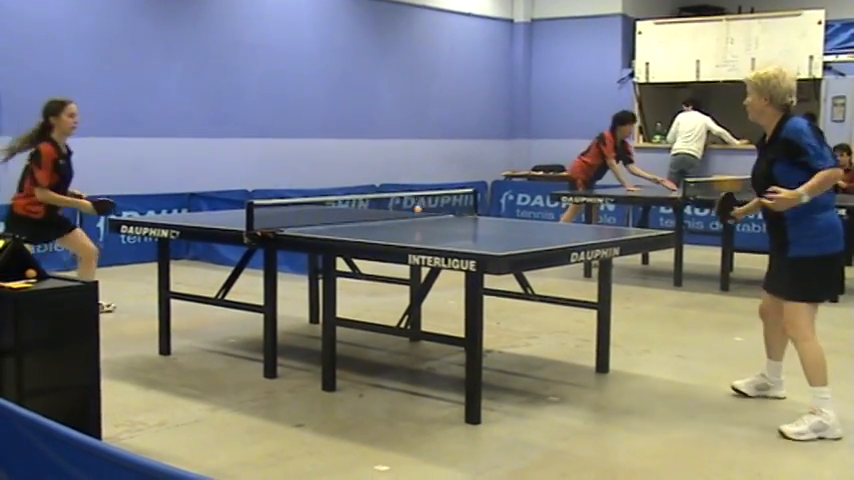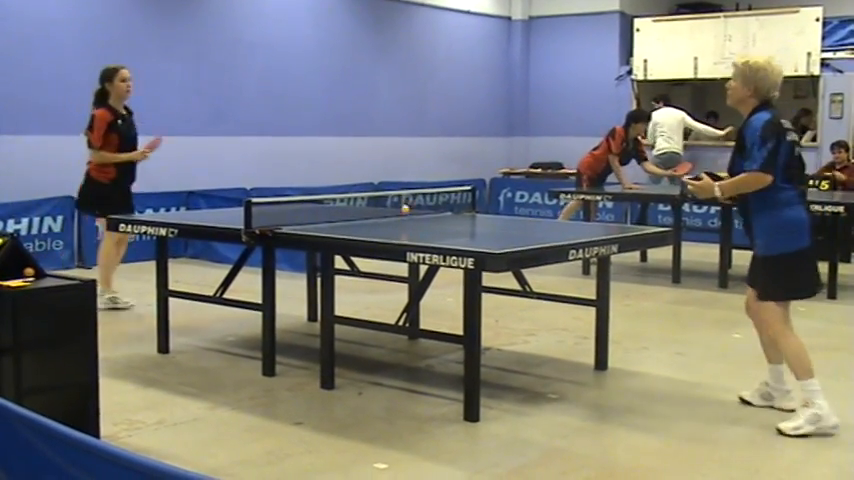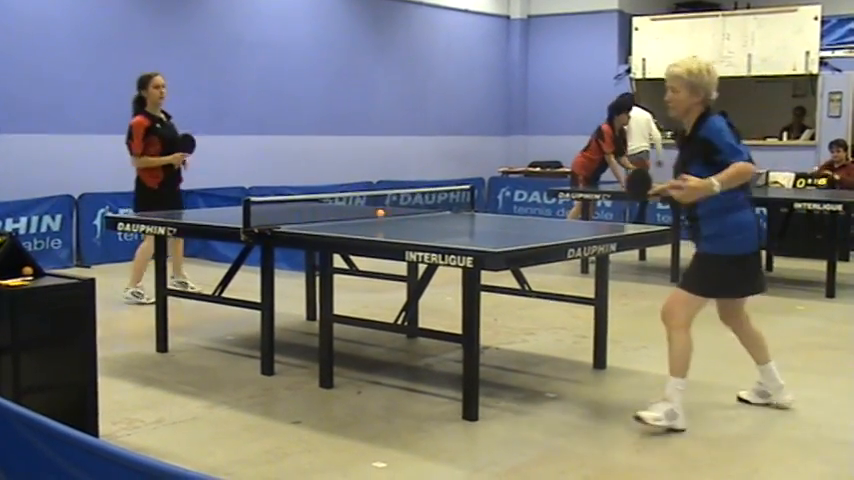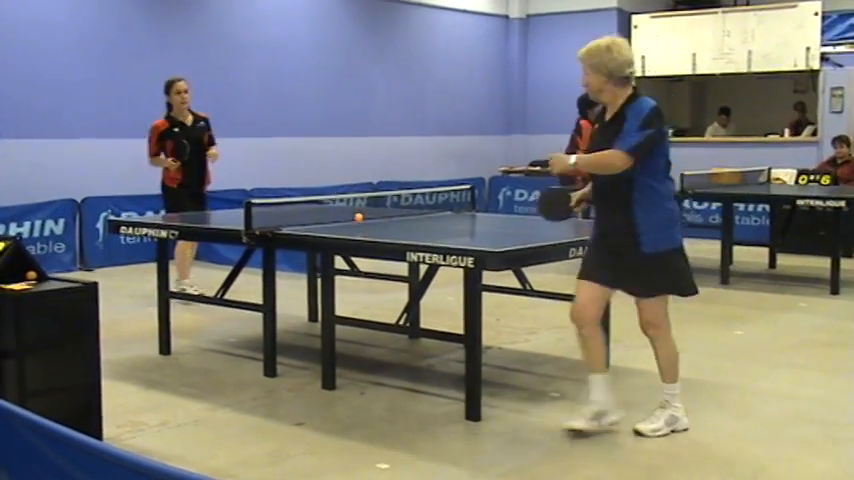
dt=0.4s
person 1, frame 1
left shoulder: (798, 130)
right shoulder: (770, 139)
left elbow: (832, 171)
left wrist: (799, 195)
right wrist: (749, 208)
left hip: (813, 240)
right hip: (790, 241)
left knee: (798, 326)
right knee: (770, 312)
left ankle: (825, 416)
right ankle: (770, 380)
person 1, frame 2
left shoulder: (759, 124)
right shoulder: (764, 124)
left elbow: (761, 177)
left wrist: (717, 189)
right wrist: (727, 187)
left hip: (778, 236)
right hip: (782, 234)
left knee: (775, 325)
right knee: (764, 313)
left ankle: (818, 410)
right ankle: (777, 386)
person 1, frame 3
left shoulder: (715, 129)
right shoulder: (691, 132)
left elbow: (745, 169)
left wrist: (709, 187)
right wrist: (668, 188)
left hip: (724, 240)
right hip: (718, 238)
left knee: (674, 314)
right knee: (734, 316)
left ankle: (672, 405)
right ankle: (772, 386)
person 1, frame 4
left shoulder: (646, 112)
right shoulder: (605, 117)
left elbow: (619, 160)
left wrist: (568, 162)
right wrist: (584, 193)
left hip: (650, 236)
right hip: (610, 235)
left knee: (652, 322)
right knee: (583, 312)
left ankle: (674, 408)
right ankle: (602, 404)
person 2, frame 1
left shoulder: (63, 149)
right shoulder: (45, 152)
right elbow: (41, 193)
left wrist: (75, 197)
right wrist: (77, 203)
left hip: (51, 216)
right hip: (27, 216)
left knee: (90, 253)
person 2, frame 2
left shoulder: (127, 114)
right shoulder: (101, 116)
right elbow: (96, 155)
left wrist: (138, 153)
right wrist: (131, 156)
left hip: (121, 184)
right hip: (102, 184)
left knee: (122, 237)
right knee: (112, 237)
left ankle: (108, 289)
right ankle: (106, 293)
person 2, frame 3
left shoulder: (167, 118)
right shoulder: (139, 124)
right elbow: (137, 161)
left wrist: (180, 156)
right wrist: (169, 159)
left hip: (171, 184)
right hip: (152, 187)
right knee: (154, 237)
left ankle: (178, 278)
right ankle: (132, 288)
person 2, frame 4
left shoulder: (202, 121)
right shoulder: (161, 127)
left elbow: (211, 146)
right elbow: (153, 158)
left wrist: (213, 153)
right wrist: (166, 163)
left hip: (199, 185)
right hip: (175, 187)
left ankle: (183, 279)
right ankle: (184, 282)
